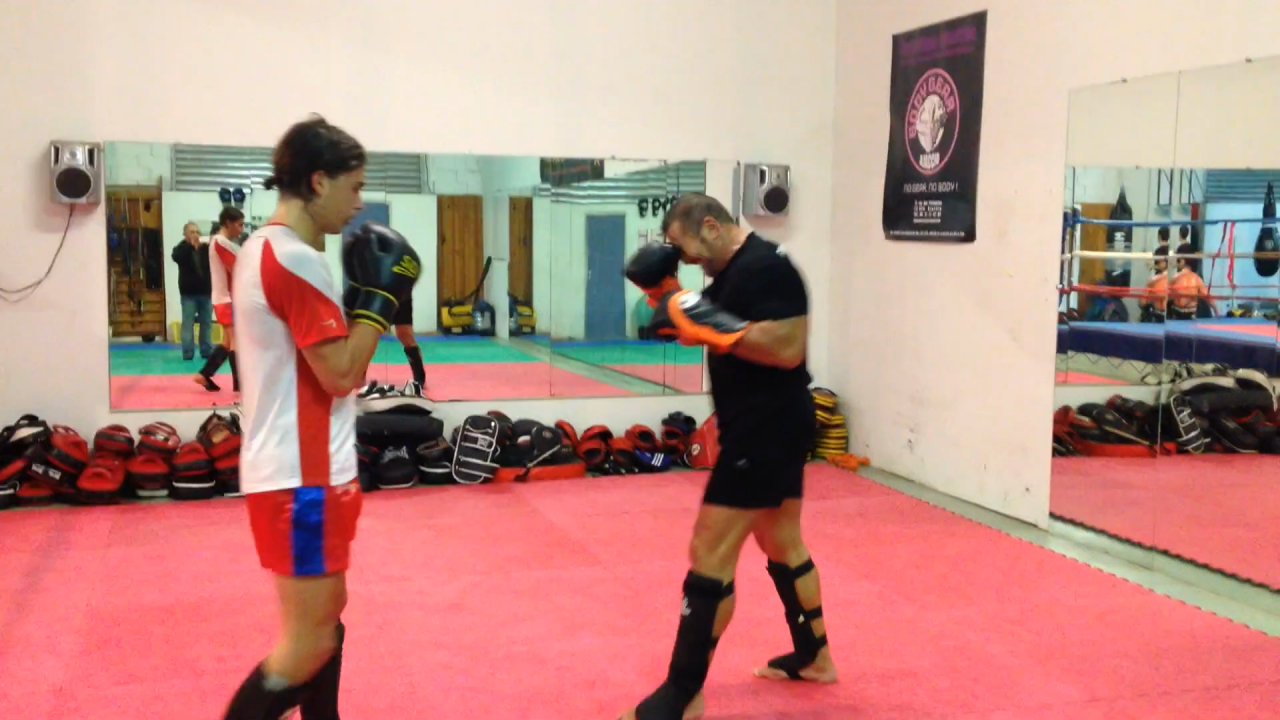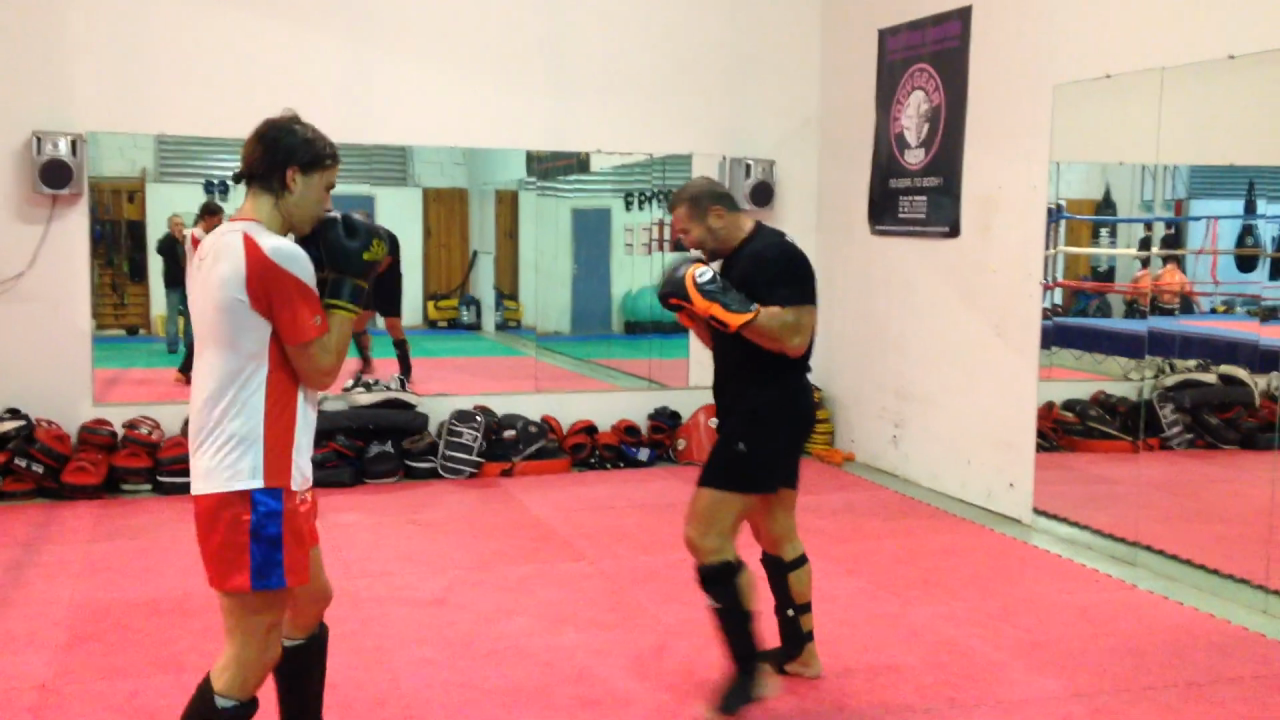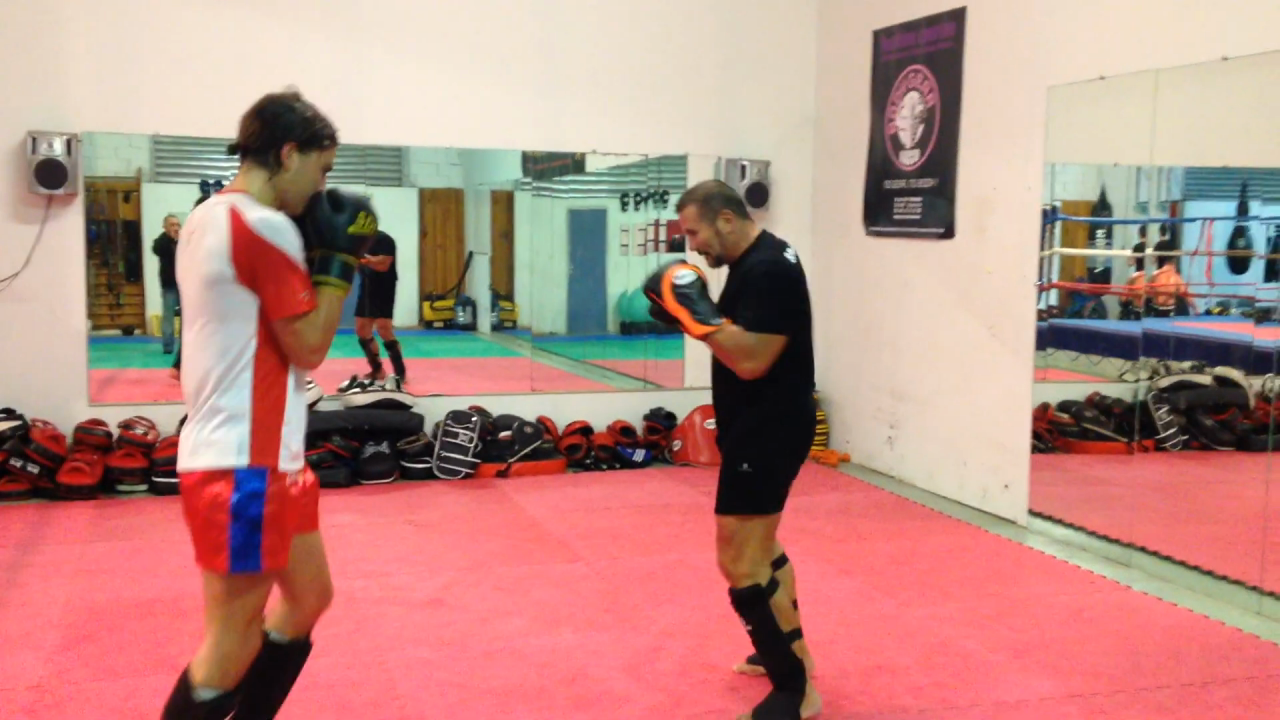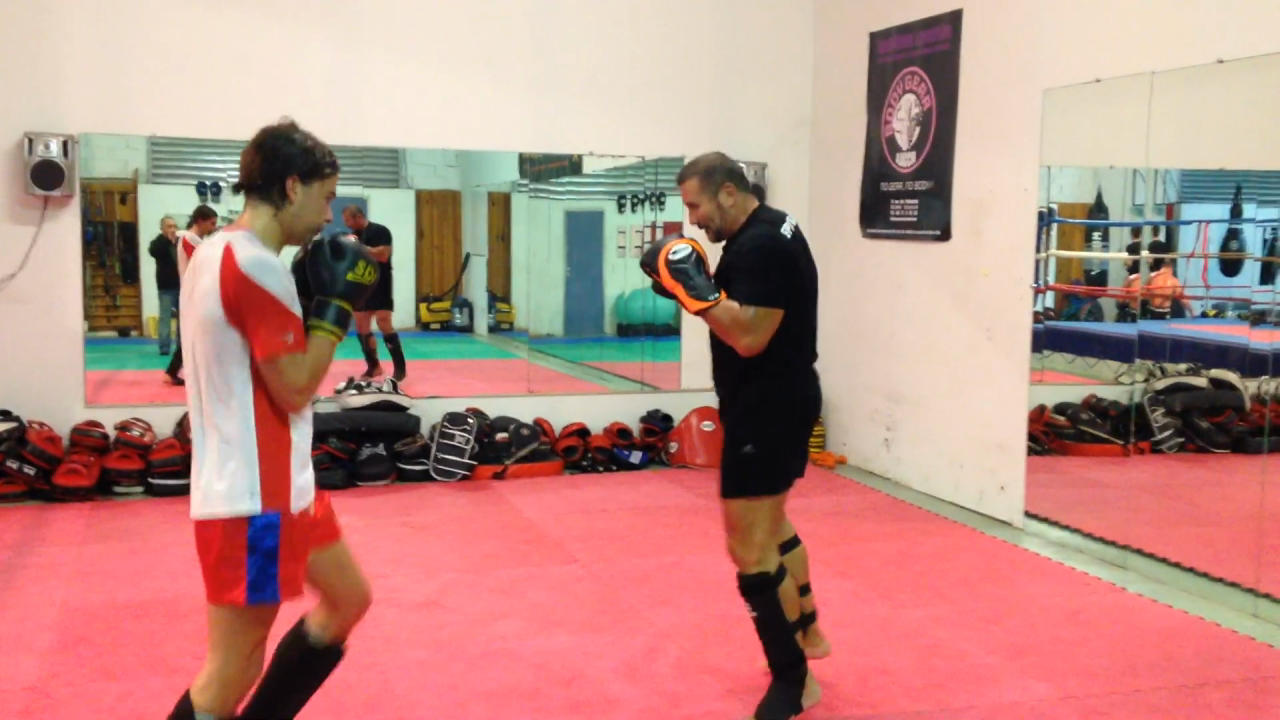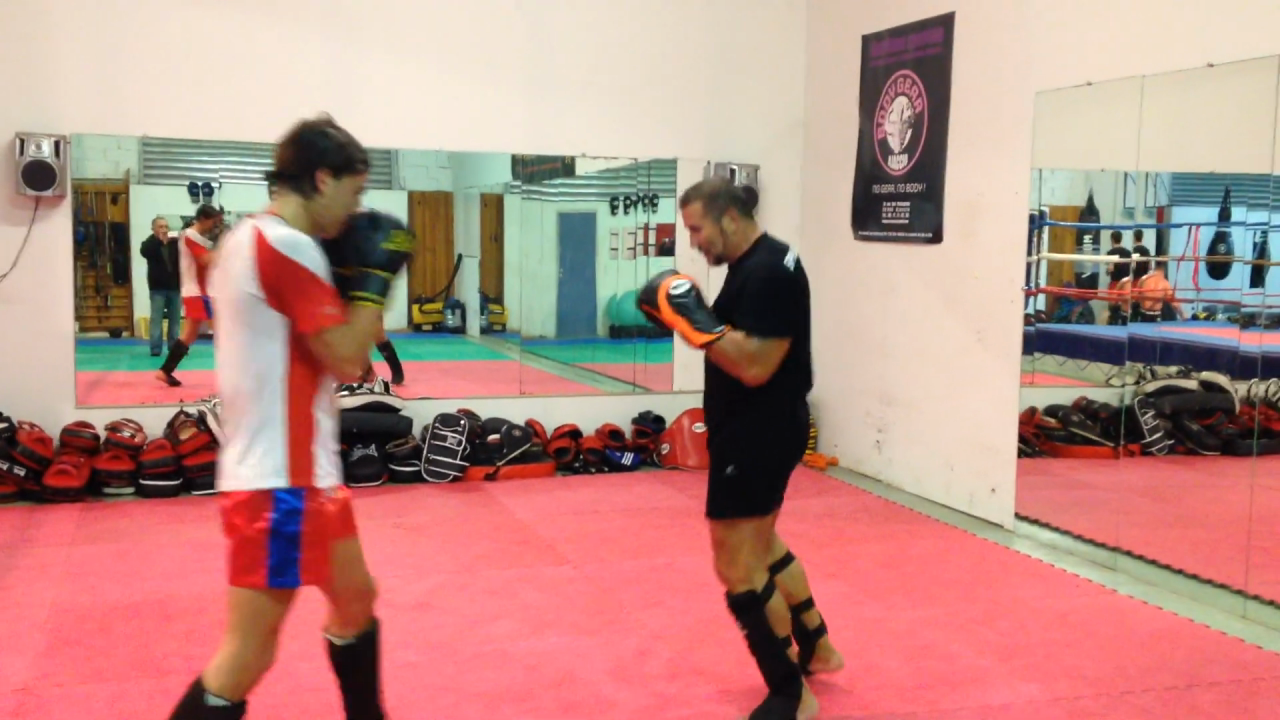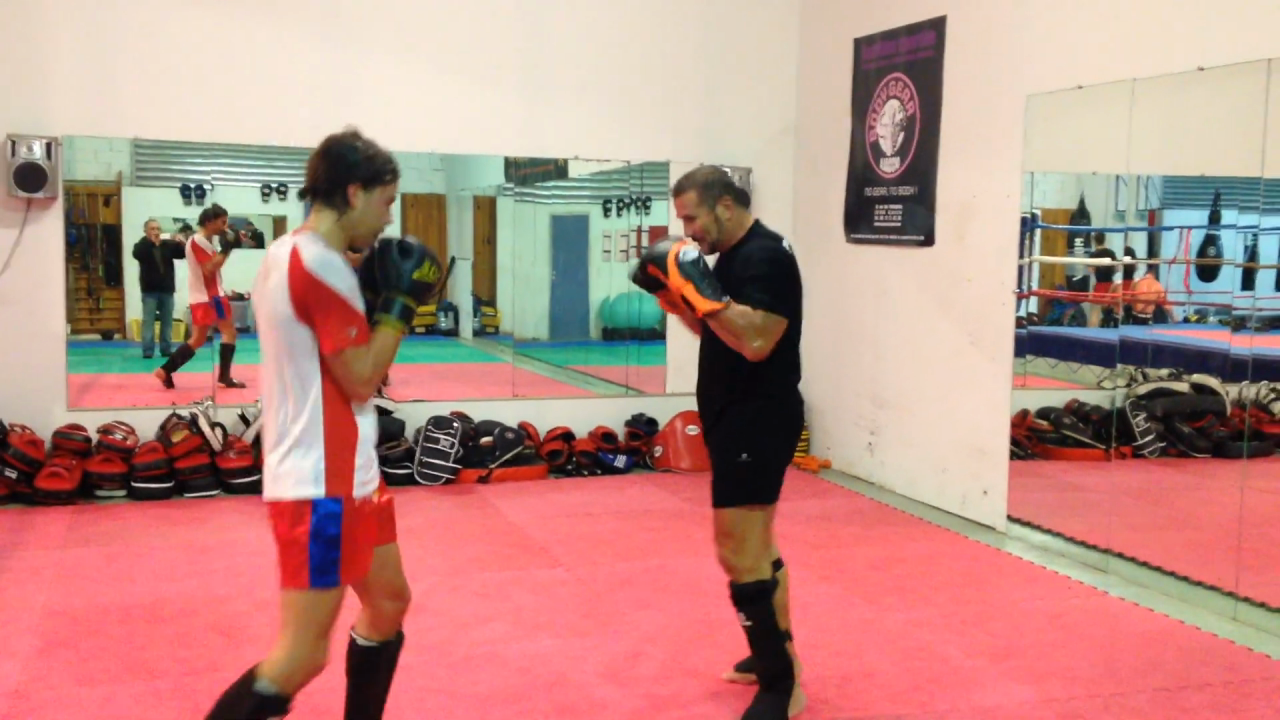
dt=0.2s
person 1, frame 1
left shoulder: (267, 248)
right shoulder: (291, 257)
right elbow: (340, 371)
left wrist: (366, 290)
right wrist: (380, 296)
left hip: (309, 469)
right hip: (300, 478)
left knee: (324, 614)
right knee: (307, 644)
person 1, frame 2
left shoulder: (216, 245)
right shoulder: (274, 254)
right elbow: (321, 367)
left wrist: (324, 272)
right wrist: (349, 281)
left hip: (245, 473)
right hip: (256, 482)
left knee: (310, 603)
right knee: (253, 653)
person 1, frame 3
left shoulder: (209, 219)
right shoulder: (265, 228)
right elbow: (308, 347)
left wrist: (314, 253)
right wrist: (338, 258)
left hip: (263, 457)
right hip: (241, 464)
left knee: (310, 597)
right knee: (235, 642)
person 1, frame 4
left shoulder: (220, 253)
right shoulder: (255, 265)
right elbow: (296, 386)
left wrist: (323, 296)
right wrist: (338, 302)
left hip: (280, 490)
right hip: (252, 502)
left knee: (349, 599)
right knee: (233, 669)
person 1, frame 5
left shoulder: (251, 240)
right shoulder: (285, 246)
right elbow: (346, 358)
left wrist: (355, 271)
right wrist: (375, 275)
left hip: (306, 472)
right hip: (277, 482)
left knee: (356, 601)
right knee: (248, 655)
person 1, frame 6
left shoulder: (294, 254)
right shoulder: (317, 263)
right elbow: (363, 377)
left wrist: (386, 292)
right wrist: (401, 299)
left hip: (347, 478)
right hip: (319, 487)
left knee: (389, 604)
right knee: (302, 654)
person 2, frame 1
left shoulder: (762, 268)
right shoulder: (734, 269)
left elbow: (788, 348)
right elbow: (710, 331)
left wrist: (713, 324)
right wrist: (664, 290)
left hip: (767, 425)
right hip: (774, 421)
left knee: (710, 554)
right knee: (782, 540)
right ankle: (814, 654)
person 2, frame 2
left shoulder: (775, 256)
right shoulder: (735, 258)
left elbow: (793, 338)
right elbow: (716, 339)
left wrist: (725, 303)
right wrist: (689, 301)
left hip: (768, 415)
right hip: (761, 413)
left knee: (705, 537)
right knee: (777, 533)
left ankle: (748, 671)
right ankle: (799, 649)
person 2, frame 3
left shoulder: (767, 271)
right shoulder: (753, 262)
left elbow: (751, 361)
left wrist: (698, 310)
right wrist: (689, 313)
left hip: (769, 429)
right hip: (765, 424)
left knee: (742, 564)
right knee: (759, 543)
right ankle: (790, 649)
person 2, frame 4
left shoulder: (762, 245)
right shoulder: (766, 233)
left elbow: (749, 337)
left wrist: (693, 288)
right wrist: (695, 284)
left hip: (768, 407)
right hip: (778, 400)
left knee: (751, 548)
right knee: (768, 523)
right ankle: (805, 630)
person 2, frame 5
left shoulder: (764, 274)
right shoulder: (760, 262)
left elbow: (754, 365)
left wrist: (694, 321)
right wrist: (688, 316)
left hip: (758, 433)
right hip: (767, 427)
left knee: (739, 567)
right knee: (760, 543)
right ankle: (816, 645)
person 2, frame 6
left shoulder: (764, 258)
right shoulder: (737, 253)
left elbow: (753, 342)
right elbow: (714, 325)
left wrist: (700, 286)
right wrist: (674, 288)
left hip: (758, 421)
right hip: (742, 418)
left knee: (742, 557)
right knee: (754, 543)
right ankle: (778, 652)
